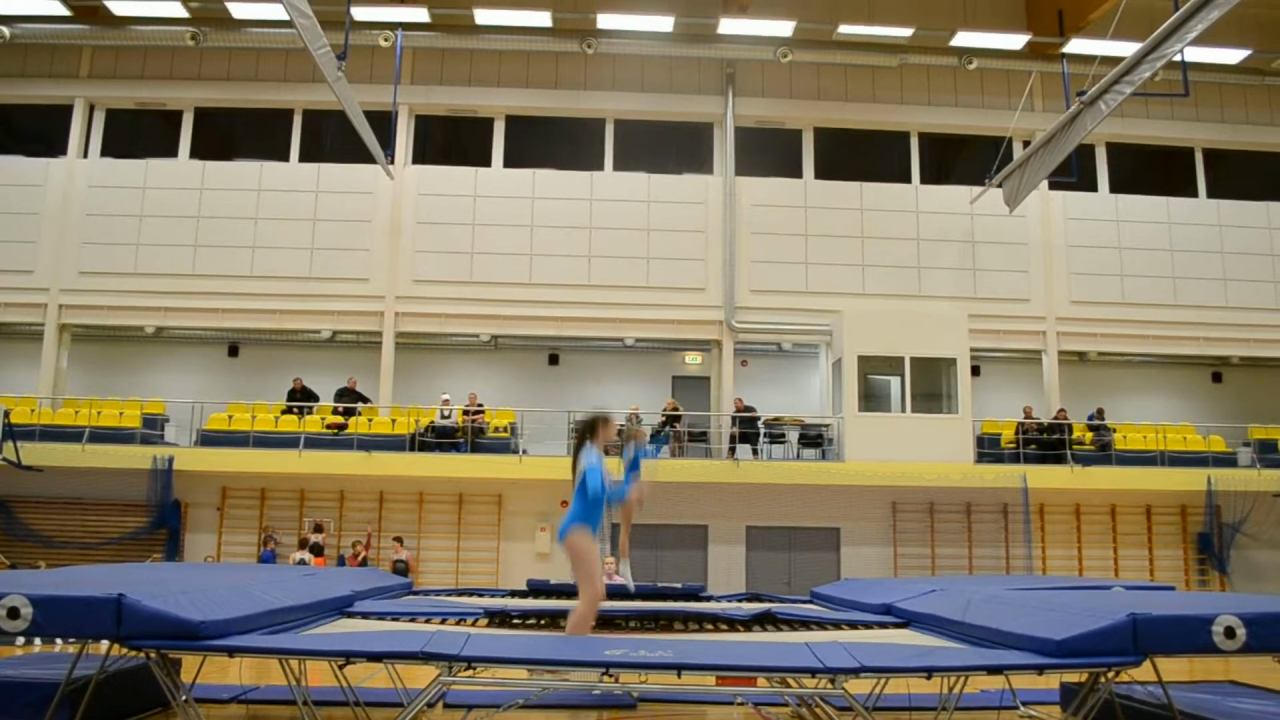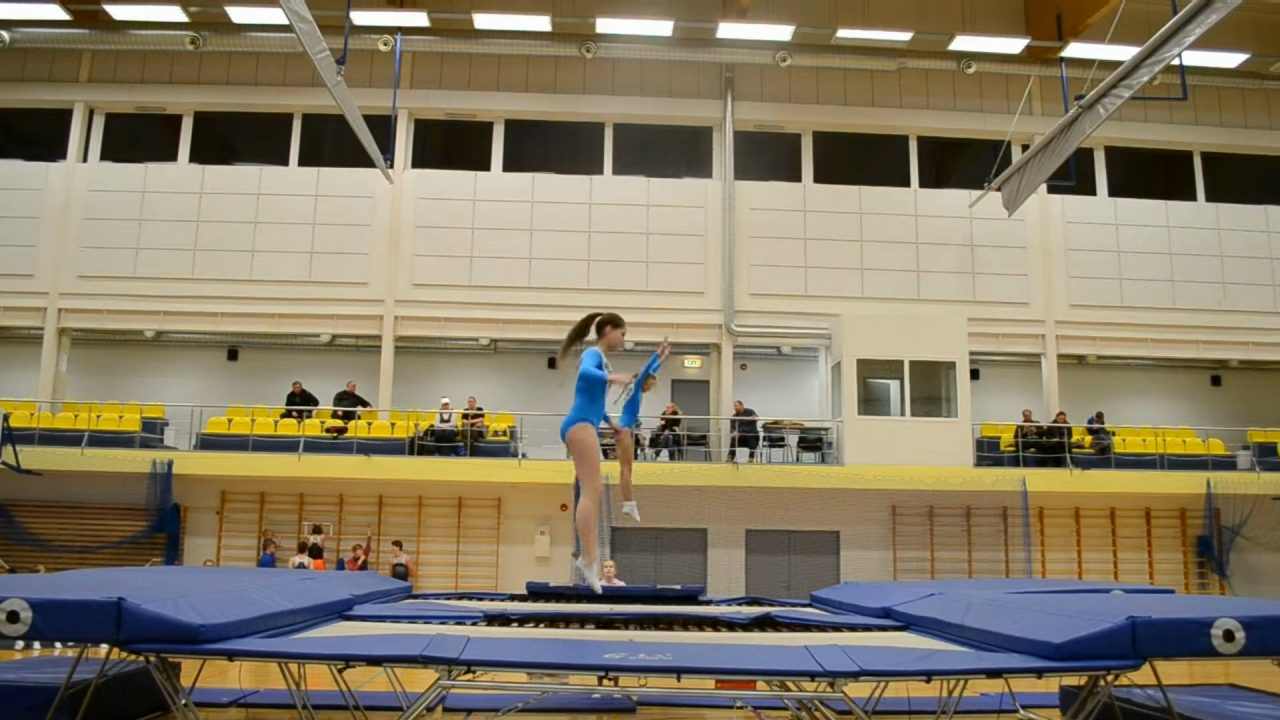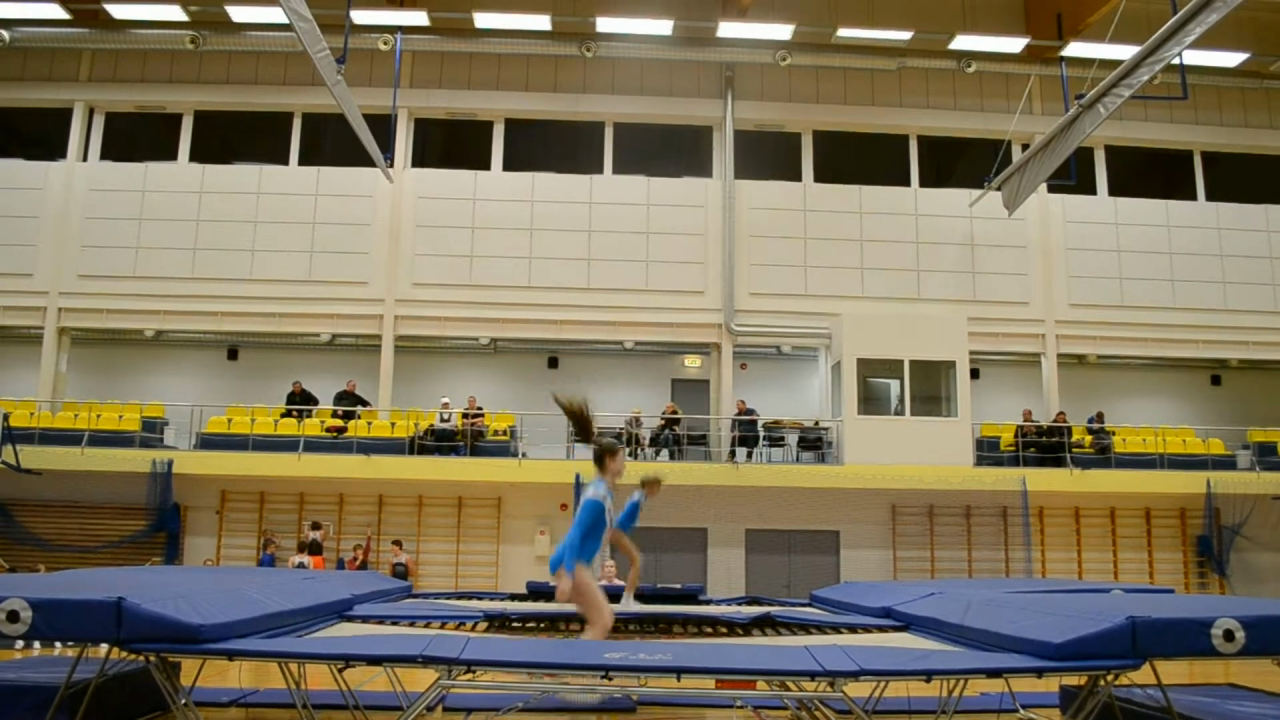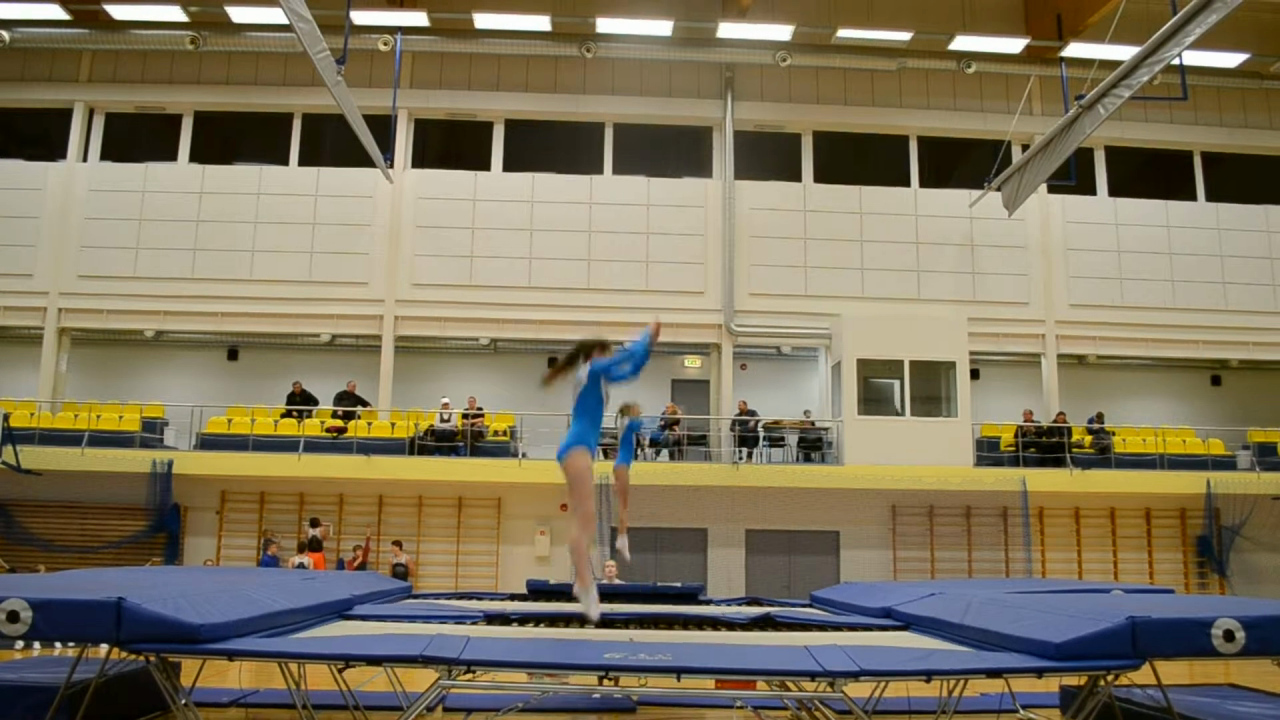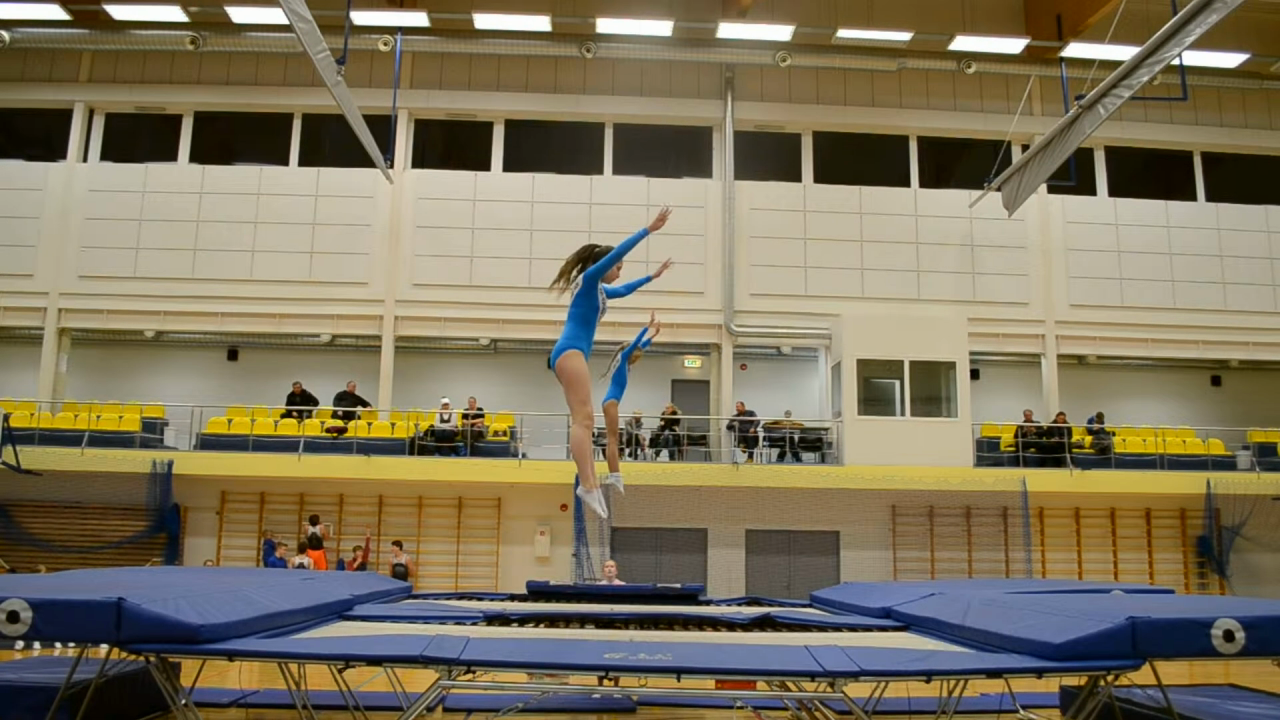
dt=0.4s
person 1, frame 1
left shoulder: (594, 457)
right shoulder: (592, 458)
right elbow: (595, 491)
left wrist: (625, 494)
right wrist: (626, 493)
left hip: (582, 529)
right hip: (577, 529)
left knee: (594, 595)
right knee: (590, 595)
person 1, frame 2
left shoulder: (597, 358)
right shoulder: (594, 354)
right elbow: (584, 372)
left wrist: (609, 422)
right wrist: (610, 377)
left hip: (582, 426)
right hip: (580, 426)
left knee: (592, 493)
right knee: (591, 492)
left ankle: (588, 558)
right ankle: (588, 558)
person 1, frame 3
left shoulder: (600, 492)
right shoulder: (597, 496)
right elbow: (575, 536)
right wrist: (567, 574)
left hip: (578, 563)
right hip: (572, 563)
left knee: (602, 622)
right knee: (603, 621)
person 1, frame 4
left shoulder: (597, 377)
right shoulder: (592, 370)
left elbow: (630, 370)
right elbow: (629, 357)
left wrist: (649, 343)
right wrist: (647, 337)
left hip: (581, 448)
right hip: (576, 448)
left knee: (585, 520)
right knee: (583, 520)
left ankle: (585, 583)
right ankle: (584, 583)
person 1, frame 5
left shoulder: (597, 289)
right shoulder: (588, 277)
left elbow: (624, 290)
right elbow: (617, 251)
left wrist: (652, 276)
right wrist: (649, 229)
left hip: (571, 354)
right hip: (569, 352)
left knee: (585, 421)
right knee: (582, 419)
left ankle: (590, 486)
right ankle: (587, 485)
